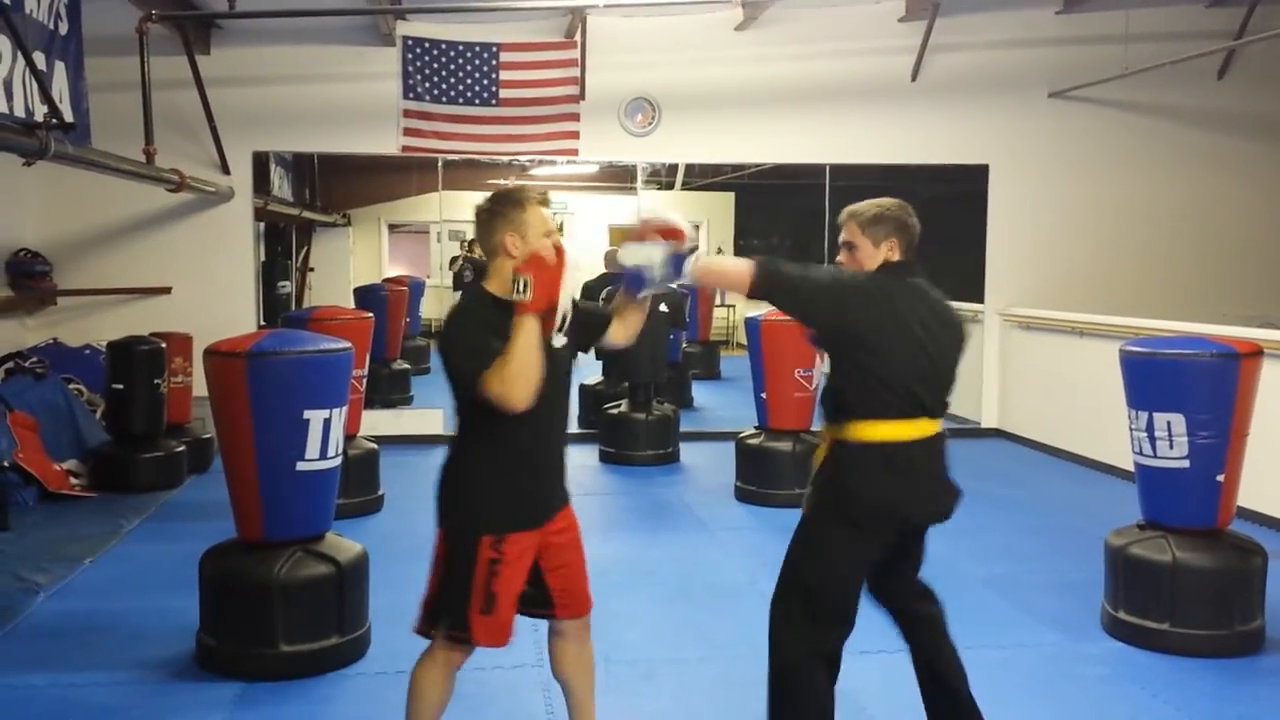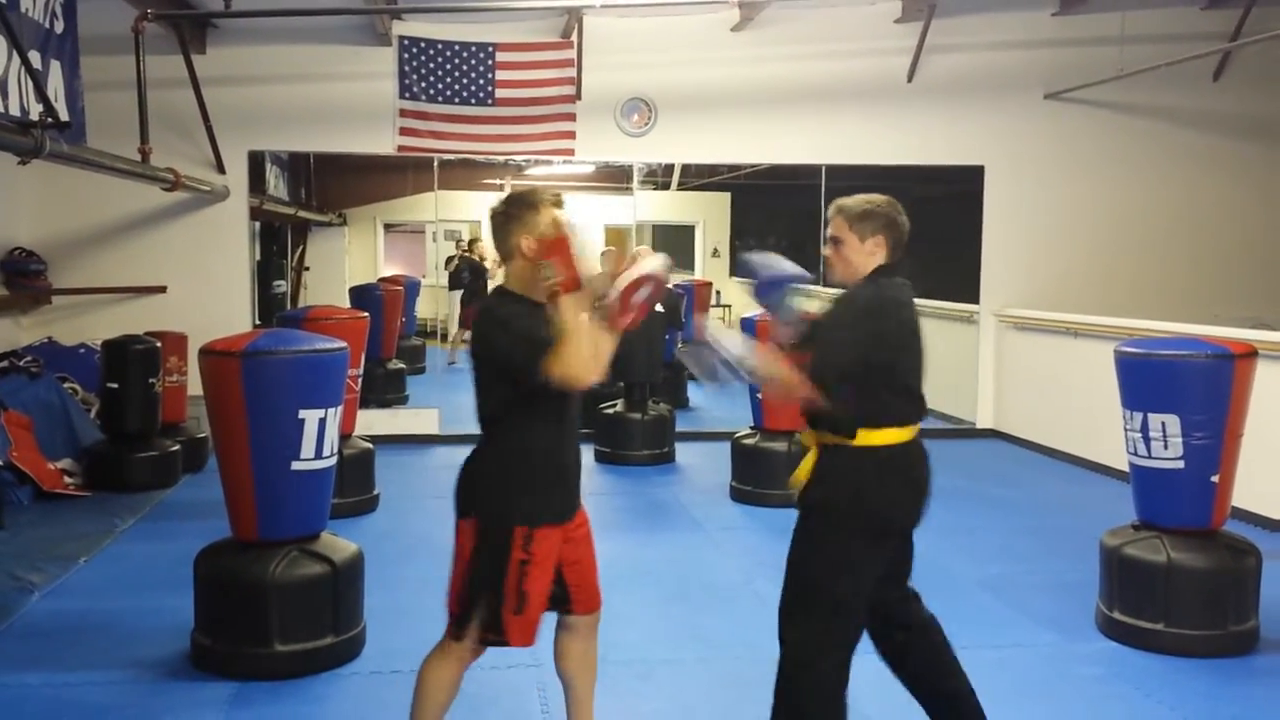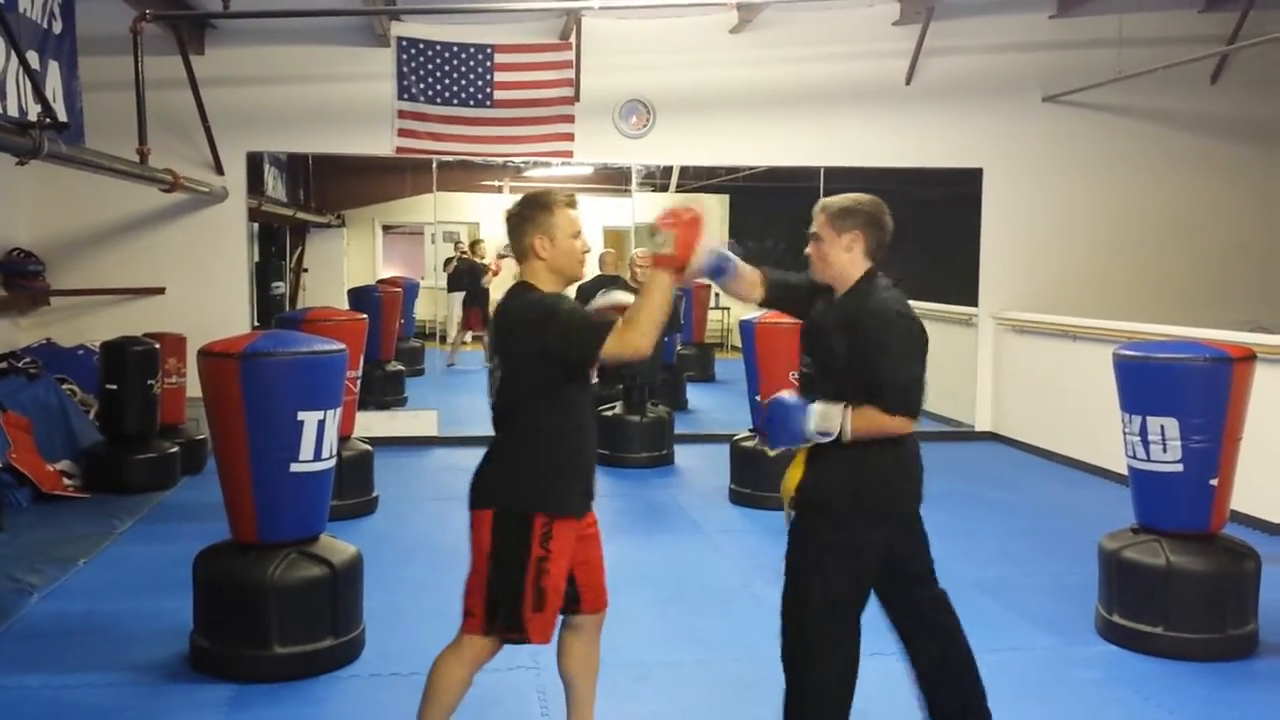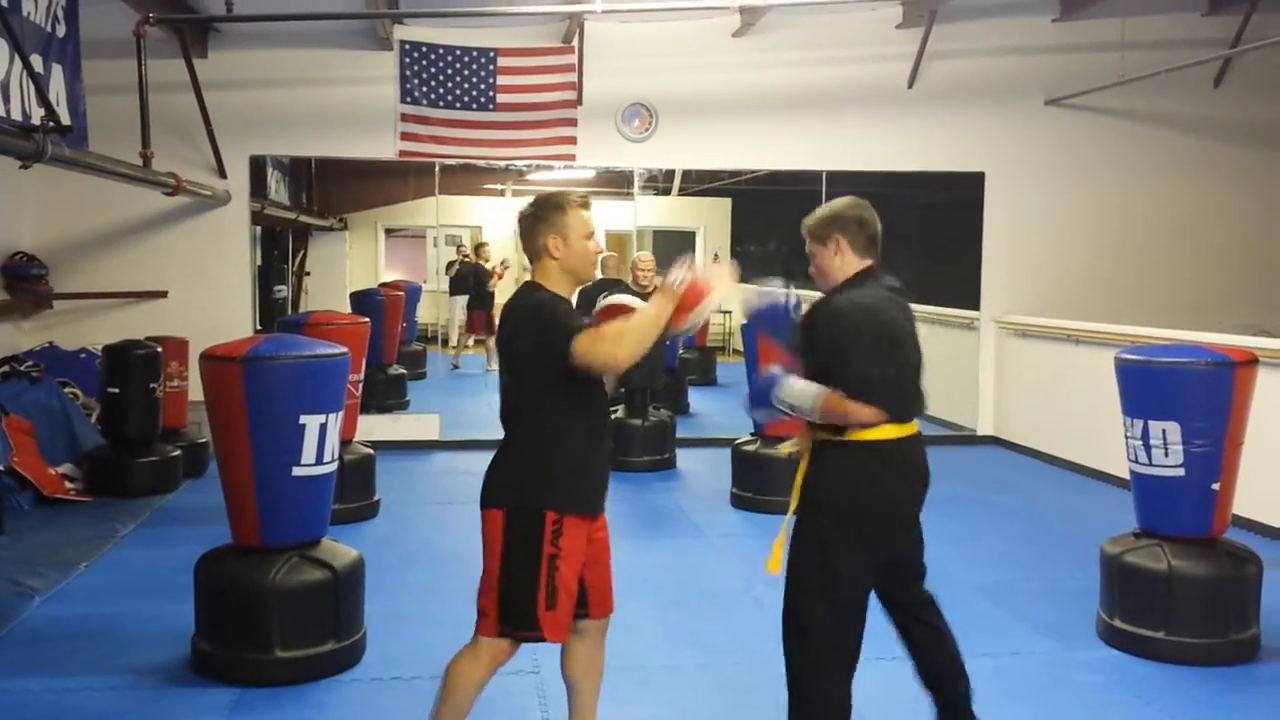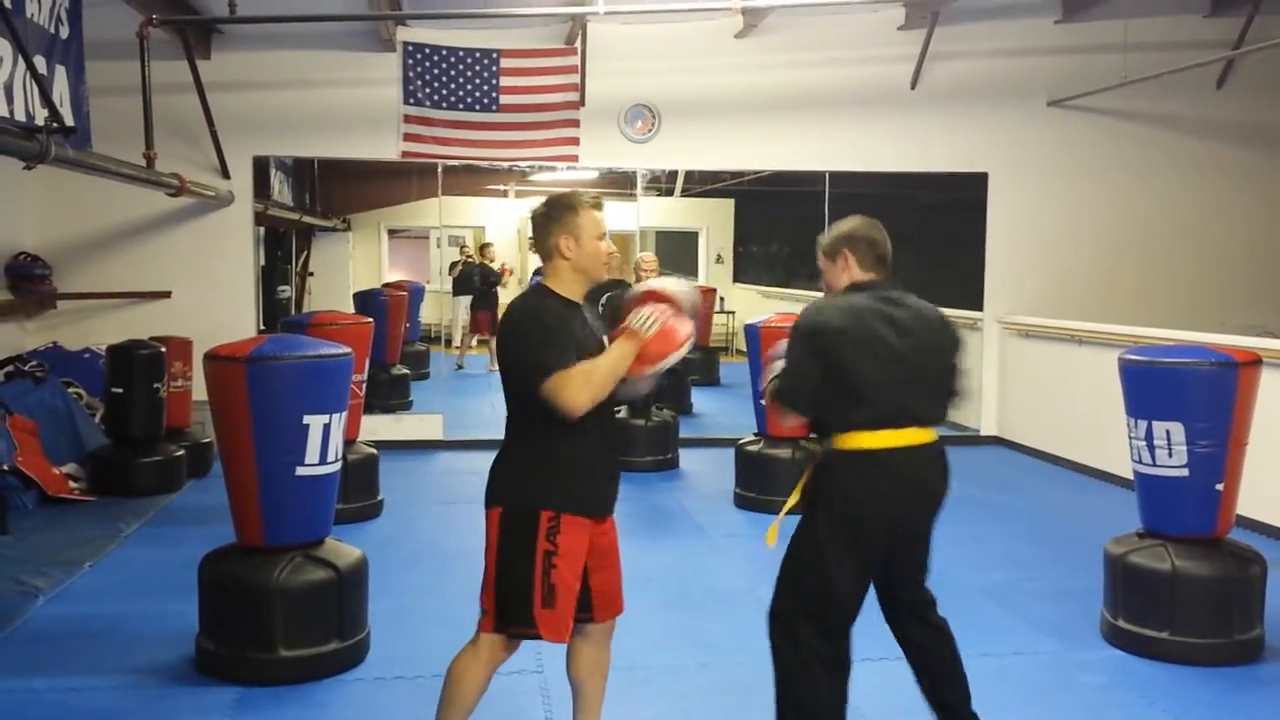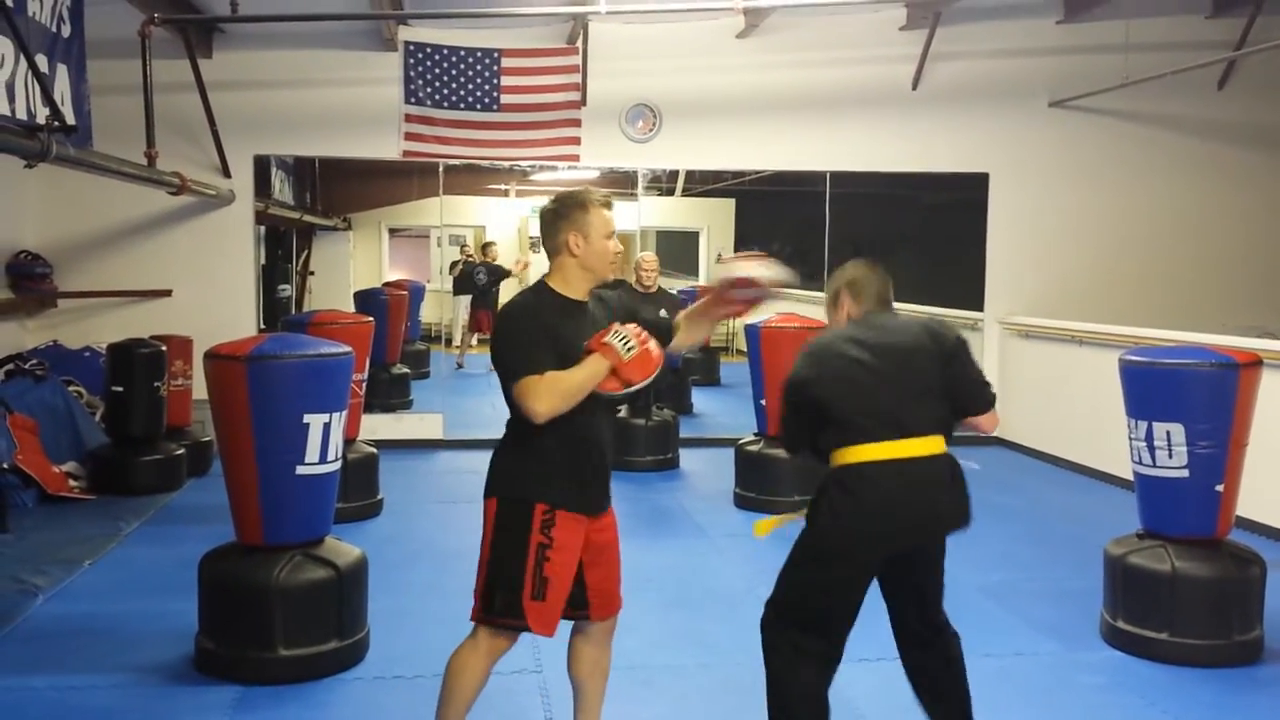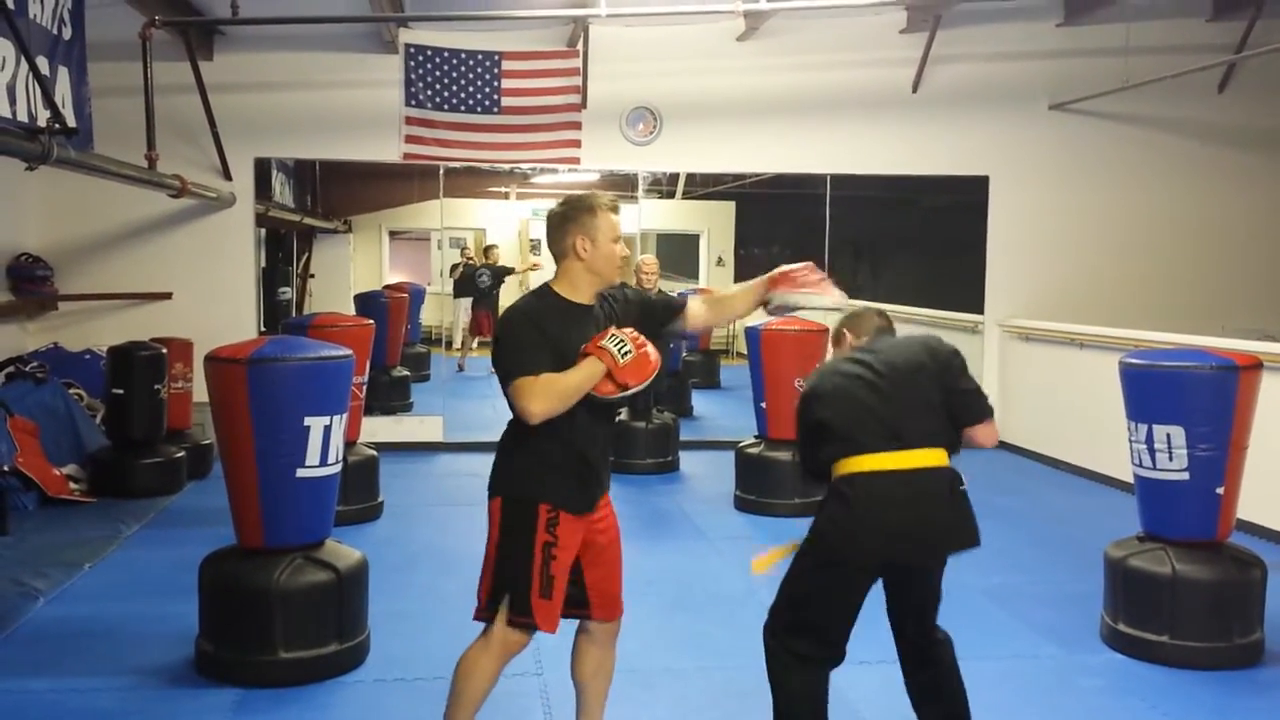
dt=0.1s
person 1, frame 1
left shoulder: (552, 303)
right shoulder: (471, 321)
left elbow: (619, 332)
right elbow: (516, 394)
right wrist: (529, 313)
left hip: (547, 501)
right hip: (486, 511)
left knee: (573, 617)
right knee: (455, 641)
person 1, frame 2
left shoulder: (542, 308)
right shoulder: (503, 320)
left elbow: (596, 354)
right elbow: (580, 372)
left wrist: (618, 310)
right wrist: (570, 292)
left hip: (555, 497)
right hip: (506, 506)
left knee: (582, 614)
right knee: (467, 637)
person 1, frame 3
left shoulder: (552, 308)
right shoulder: (530, 312)
right elbow: (634, 342)
left wrist: (611, 315)
right wrist: (669, 265)
left hip: (564, 496)
right hip: (524, 501)
left knee: (587, 615)
right knee: (483, 634)
person 1, frame 4
left shoulder: (553, 309)
right shoulder: (533, 312)
left elbow: (596, 360)
right elbow: (612, 351)
right wrist: (663, 302)
left hip: (574, 499)
right hip: (534, 502)
left knee: (591, 621)
right knee: (500, 635)
person 1, frame 5
left shoulder: (577, 313)
right shoulder: (533, 318)
left elbow: (605, 385)
right elbow: (575, 396)
left wrist: (633, 347)
right wrist: (633, 339)
left hip: (586, 499)
right hip: (536, 502)
left knee: (597, 621)
right knee: (501, 635)
person 1, frame 6
left shoulder: (601, 308)
right shoulder: (525, 315)
left elbow: (678, 336)
right elbow: (543, 403)
left wrist: (717, 302)
right wrist: (605, 354)
left hip: (587, 495)
right hip: (536, 497)
left knee: (599, 619)
right knee: (497, 629)
person 1, frame 7
left shoulder: (618, 305)
right shoulder: (526, 318)
left elbow: (707, 312)
right elbow: (536, 404)
left wrist: (771, 286)
right wrist: (601, 358)
left hip: (588, 496)
right hip: (536, 497)
left knee: (601, 621)
right knee: (509, 630)
person 2, frame 1
left shoulder: (852, 294)
right shoulder: (937, 312)
left elbow: (754, 276)
left wrist: (675, 264)
left hip: (868, 472)
right hip: (919, 470)
left knee: (809, 615)
right knee: (905, 597)
person 2, frame 2
left shoulder: (872, 309)
right shoulder: (878, 299)
left elbow: (805, 386)
left hip: (860, 483)
right hip: (893, 475)
left knee: (814, 618)
right knee: (888, 604)
person 2, frame 3
left shoulder: (884, 316)
right shoulder: (836, 299)
left elbow: (899, 417)
right elbow: (760, 286)
left wrist: (819, 420)
right wrist: (719, 263)
left hip: (852, 480)
right hip: (877, 474)
left knee: (816, 616)
right knee: (915, 596)
person 2, frame 4
left shoulder: (851, 311)
right shoulder: (887, 296)
left elbow: (865, 410)
left wrist: (792, 391)
left hip: (853, 475)
right hip: (899, 466)
left knee: (819, 619)
right knee: (910, 598)
person 2, frame 5
left shoulder: (822, 322)
right shoulder: (930, 320)
left elbow: (787, 406)
right elbow: (943, 399)
left wrist: (779, 372)
left hip: (858, 482)
right hip: (919, 475)
left knee: (802, 621)
right knee: (909, 601)
person 2, frame 6
left shoulder: (817, 355)
right shoulder: (936, 335)
left elbow: (798, 440)
right elbow: (985, 420)
left hip: (860, 494)
right hip: (931, 487)
left knee: (794, 630)
right knee: (924, 617)
person 2, frame 7
left shoulder: (824, 382)
right shoulder: (934, 353)
left elbow: (814, 467)
right elbow: (984, 435)
left hip: (862, 506)
right hip: (933, 503)
left knee: (795, 638)
right knee: (919, 628)
